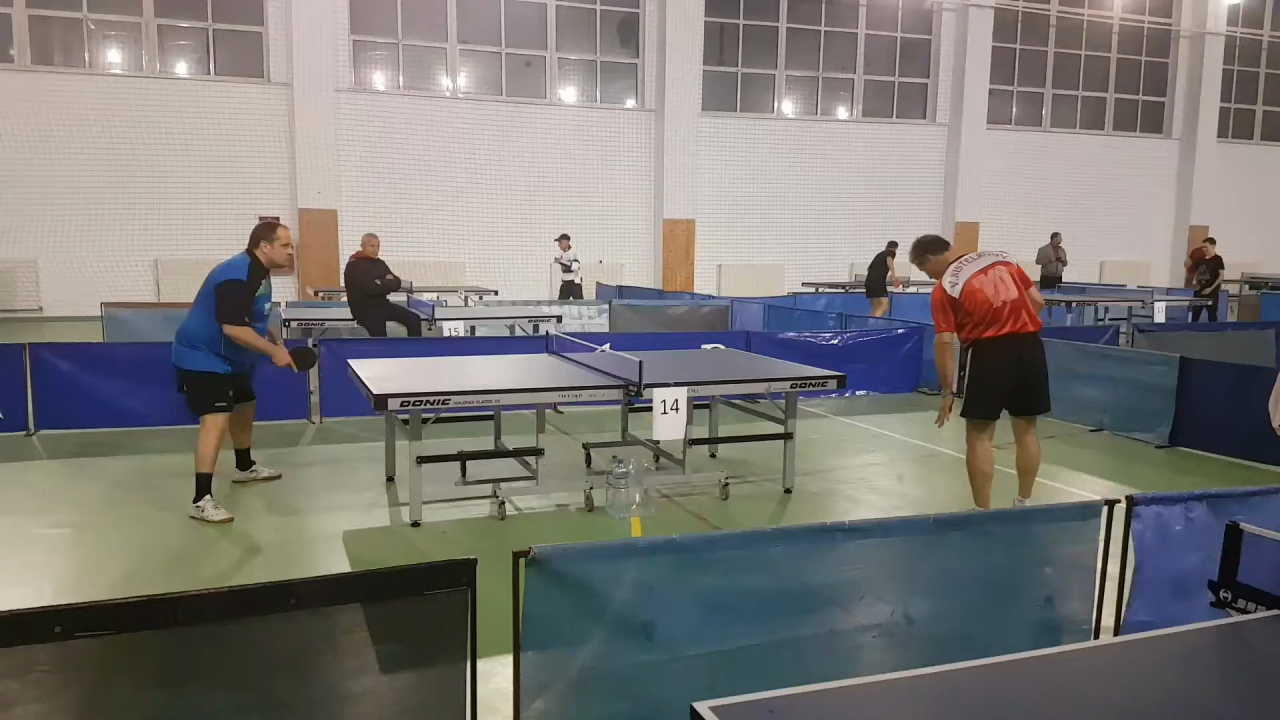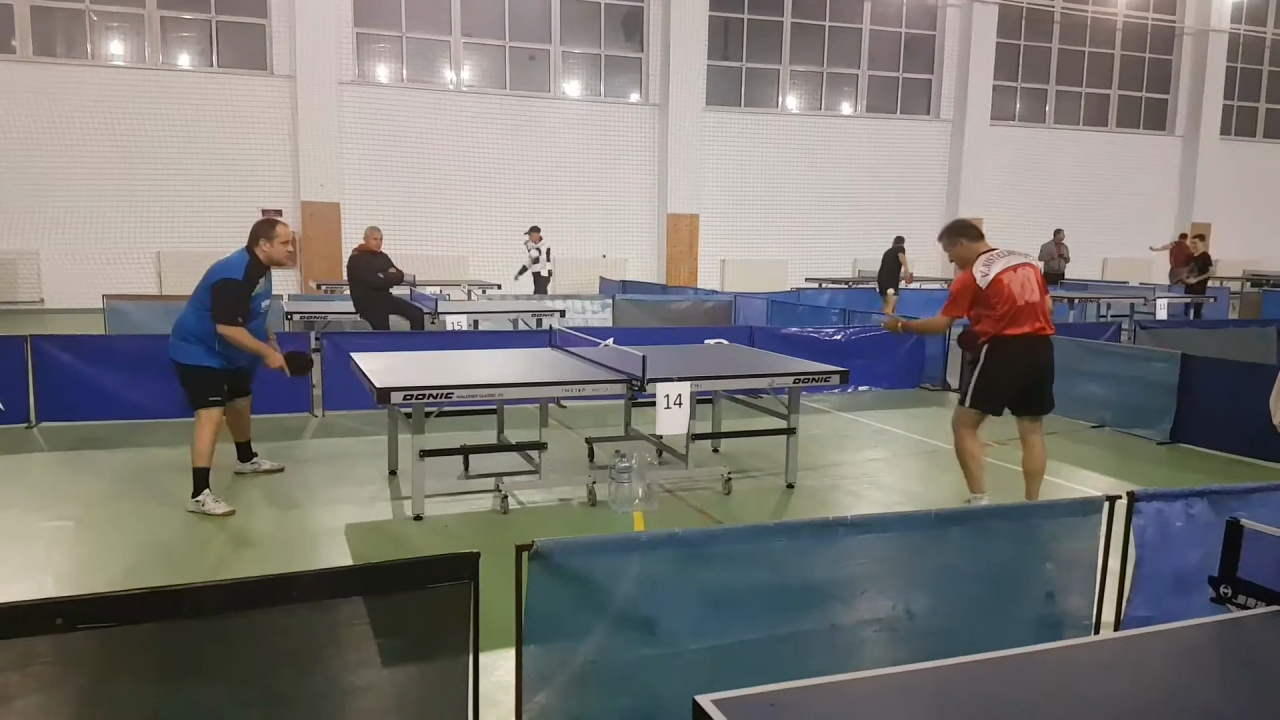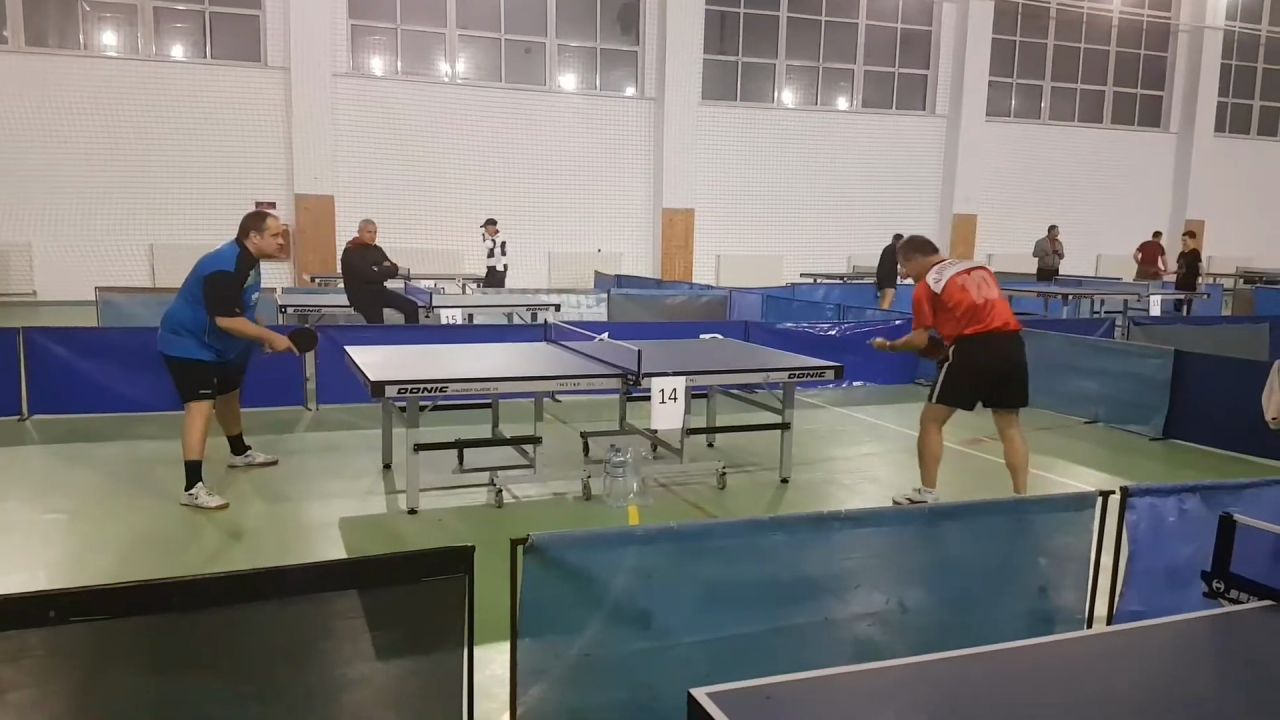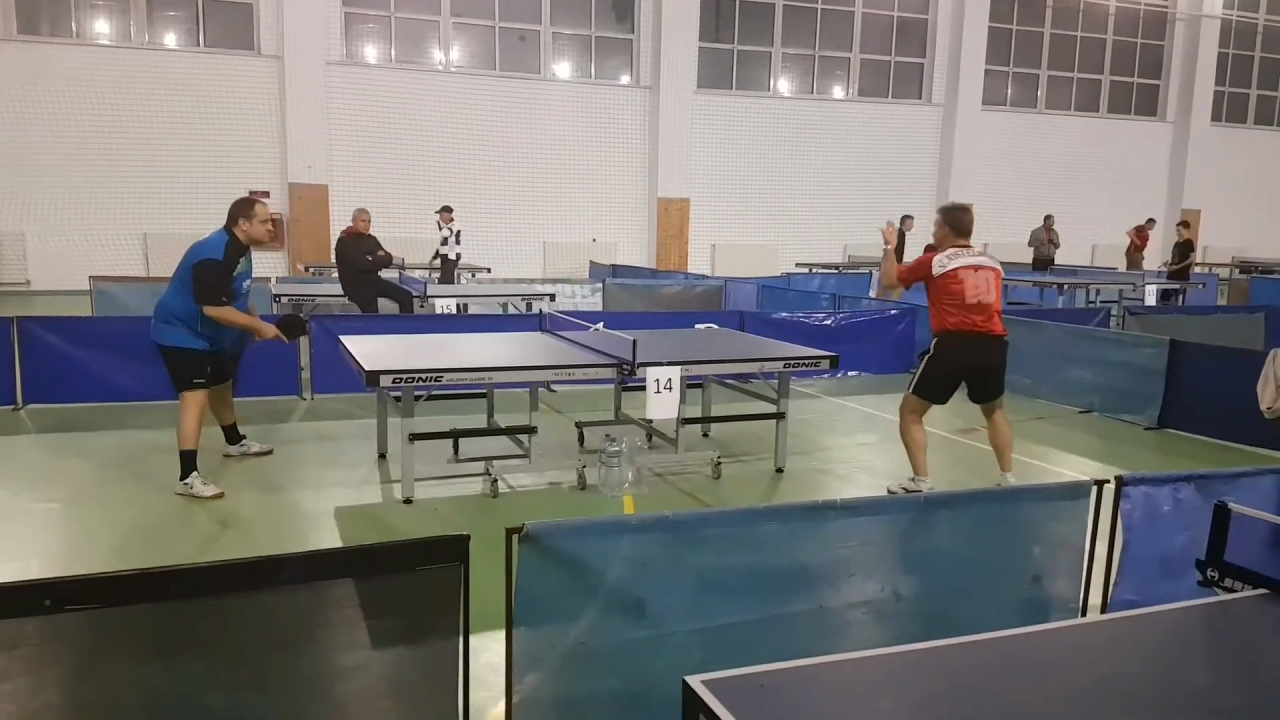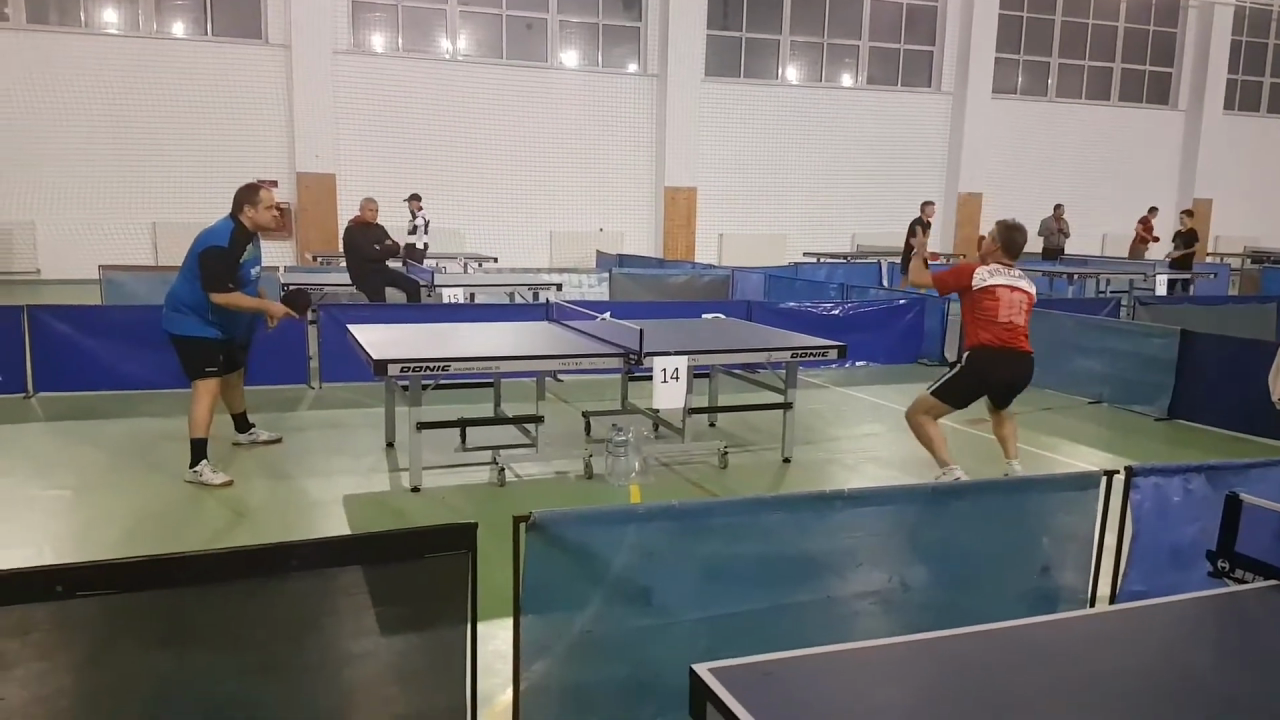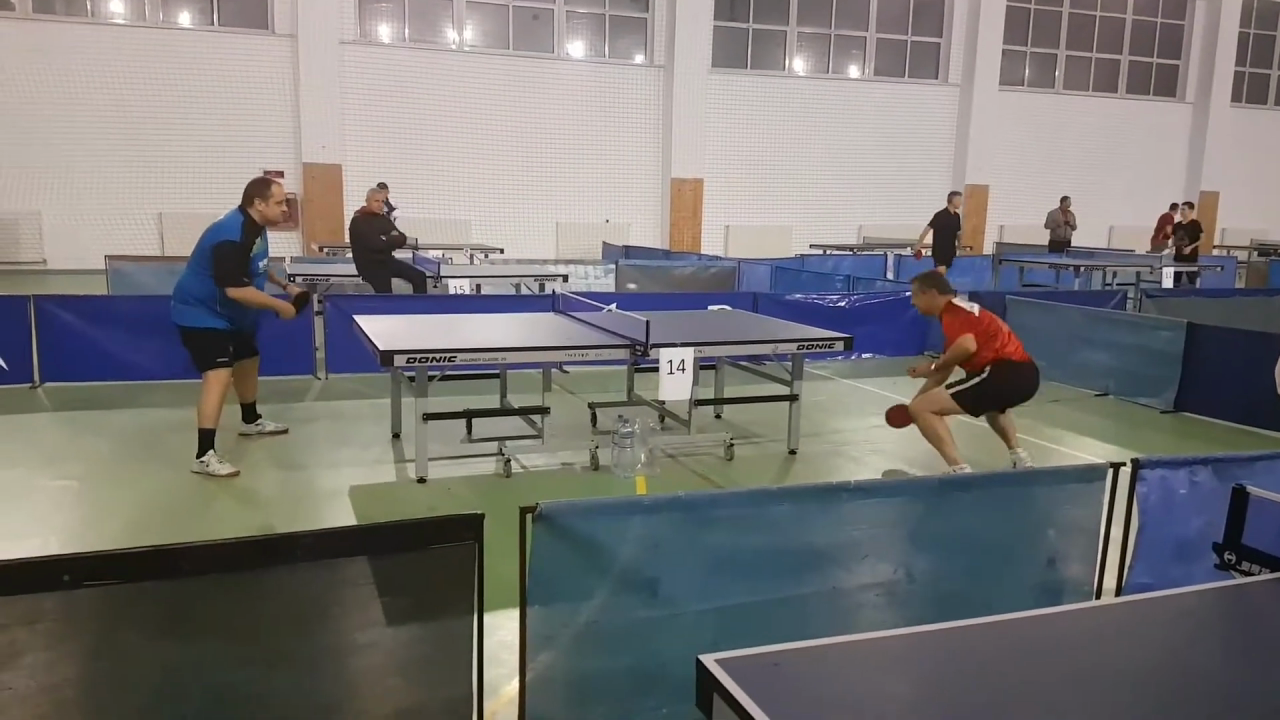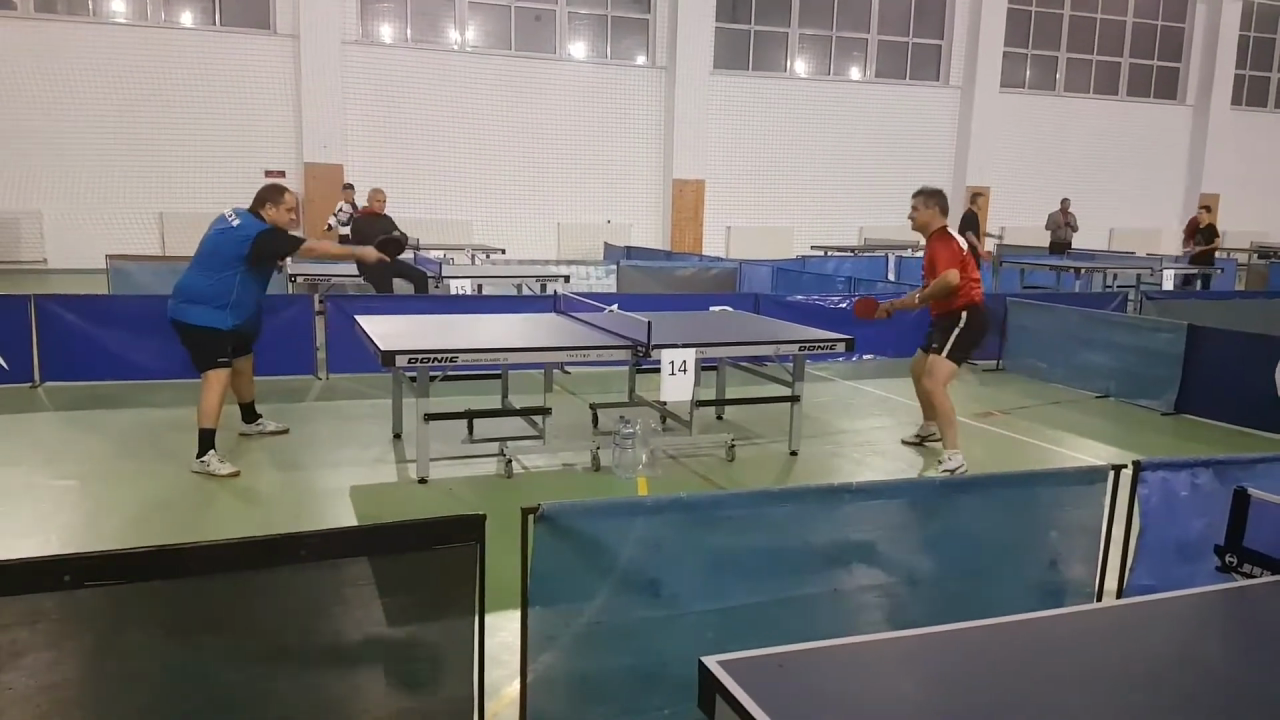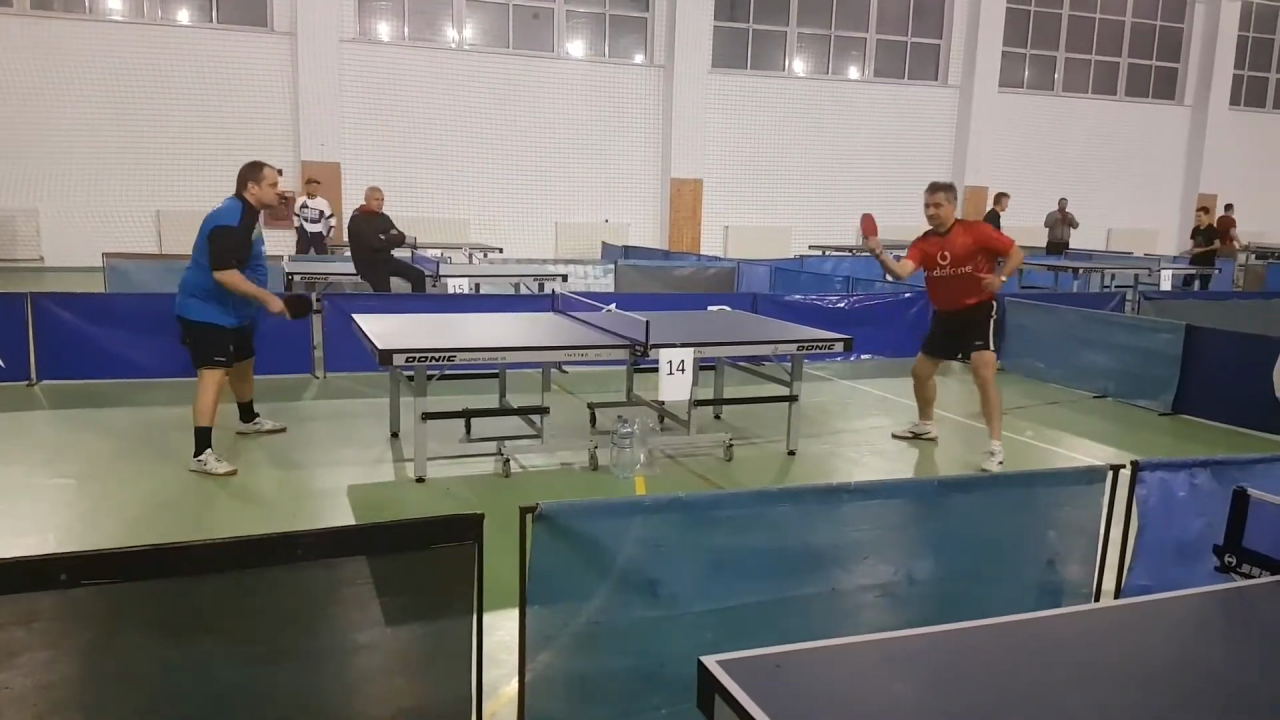
dt=0.5s
person 1, frame 1
left shoulder: (257, 271)
right shoulder: (238, 277)
right elbow: (233, 327)
left wrist: (274, 339)
right wrist: (273, 352)
left hip: (226, 358)
right hip: (202, 357)
left knee: (243, 408)
right knee: (216, 420)
left ankle: (245, 467)
right ankle: (201, 500)
person 1, frame 2
left shoulder: (259, 268)
right shoulder: (235, 275)
right elbow: (228, 327)
left wrist: (270, 339)
right wrist: (267, 354)
left hip: (225, 354)
right hip: (198, 351)
left knee: (240, 403)
right knee: (211, 415)
left ankle: (246, 459)
right ankle: (200, 494)
person 1, frame 3
left shoulder: (247, 260)
right shoulder: (226, 267)
right elbow: (227, 319)
left wrist: (261, 332)
right wrist: (272, 337)
left hip: (214, 345)
right hip: (188, 344)
left knee: (229, 395)
right knee: (201, 407)
left ankle: (240, 452)
right ankle: (193, 488)
person 1, frame 4
left shoulder: (239, 248)
right shoulder: (214, 254)
right elbow: (214, 308)
left wrist: (252, 318)
right wrist: (259, 326)
left hip: (207, 334)
right hip: (181, 333)
left knee: (222, 385)
right knee: (195, 397)
left ankle: (235, 442)
right ankle: (188, 477)
person 1, frame 5
left shoulder: (248, 235)
right shoulder: (220, 242)
right elbow: (221, 295)
left wrist: (265, 306)
right wrist: (268, 305)
left hip: (223, 324)
right hip: (194, 322)
left knee: (233, 375)
right knee: (207, 386)
left ankle: (244, 430)
right ankle: (197, 465)
person 1, frame 6
left shoulder: (254, 227)
right shoulder: (232, 236)
left elbow: (254, 269)
right elbow: (237, 290)
left wrist: (284, 285)
right wrist: (279, 305)
left hip: (230, 315)
right hip: (202, 315)
left knee: (247, 363)
right knee: (219, 377)
left ankle: (251, 420)
right ankle: (204, 455)
person 1, frame 7
left shoulder: (238, 218)
right shoulder: (259, 234)
right elbow: (311, 249)
left wrist: (271, 263)
right wrist: (360, 252)
left hip: (214, 310)
right hip: (201, 314)
left knee: (242, 363)
right knee: (218, 377)
left ankle: (251, 420)
right ankle: (205, 455)
person 1, frame 8
left shoulder: (244, 213)
right shoulder: (230, 221)
right elbow: (223, 273)
left wrist: (259, 295)
right wrist: (267, 297)
left hip: (232, 311)
right hip: (207, 311)
left knee: (244, 362)
right knee: (213, 374)
left ankle: (249, 419)
right ankle: (201, 453)
person 2, frame 1
left shoulder: (944, 287)
right shoulder: (1003, 259)
left elbow: (945, 342)
right elbow: (1037, 301)
left wrist: (947, 393)
left hip: (989, 353)
right hip: (1029, 347)
left knee: (979, 437)
right knee: (1027, 432)
left ankle: (983, 513)
right ankle: (1024, 505)
person 2, frame 2
left shoulder: (972, 276)
right shoulder: (1027, 261)
left elbow: (941, 324)
right elbow: (1047, 307)
left wrist: (902, 325)
left hip: (1002, 352)
right hip: (1040, 350)
left knee: (965, 425)
right knee: (1032, 432)
left ankle: (979, 500)
person 2, frame 3
left shoulder: (926, 285)
right shoulder: (980, 269)
left elbow: (920, 340)
left wrist: (889, 345)
left hip: (972, 350)
right hip: (1011, 345)
left knee: (931, 421)
right knee: (1010, 427)
left ankle: (927, 494)
right ankle: (1021, 497)
person 2, frame 4
left shoulder: (934, 262)
right shoulder: (993, 265)
left elbow: (890, 279)
left wrist: (890, 246)
left hip: (954, 346)
right hip: (993, 347)
left knee: (910, 412)
right knee: (994, 412)
left ankle: (921, 482)
right ankle: (1008, 479)
person 2, frame 5
left shoulder: (975, 274)
right shoulder: (1028, 286)
left elbow: (917, 280)
left wrist: (918, 252)
left hip: (984, 361)
right hip: (1021, 365)
left knee: (917, 413)
right knee: (998, 407)
left ankle: (951, 472)
right ankle: (1014, 468)
person 2, frame 6
left shoulder: (954, 314)
right shoulder: (961, 312)
left elbow: (967, 346)
right elbow: (946, 369)
left wrist: (931, 367)
right wrist: (916, 399)
left hip: (1007, 376)
left knee: (921, 409)
right knee: (988, 400)
left ankle: (960, 472)
right ankle: (1019, 456)
person 2, frame 7
left shoulder: (942, 241)
right shoulder: (940, 240)
left elbow: (951, 279)
right elbow: (934, 288)
left wrist: (919, 298)
right wrist: (895, 305)
left hip: (963, 318)
right hip: (951, 317)
left knee: (932, 385)
right knee: (918, 370)
left ankle: (953, 458)
right ankle: (929, 429)
person 2, frame 8
left shoulder: (976, 231)
right shoulder: (922, 243)
left elbow: (1016, 253)
right elbow: (901, 271)
left wrist: (1000, 277)
right wrist: (880, 254)
left hip: (977, 311)
right hip: (945, 315)
left knee: (984, 375)
right knee: (921, 371)
left ankle: (995, 446)
right ankle: (925, 424)
